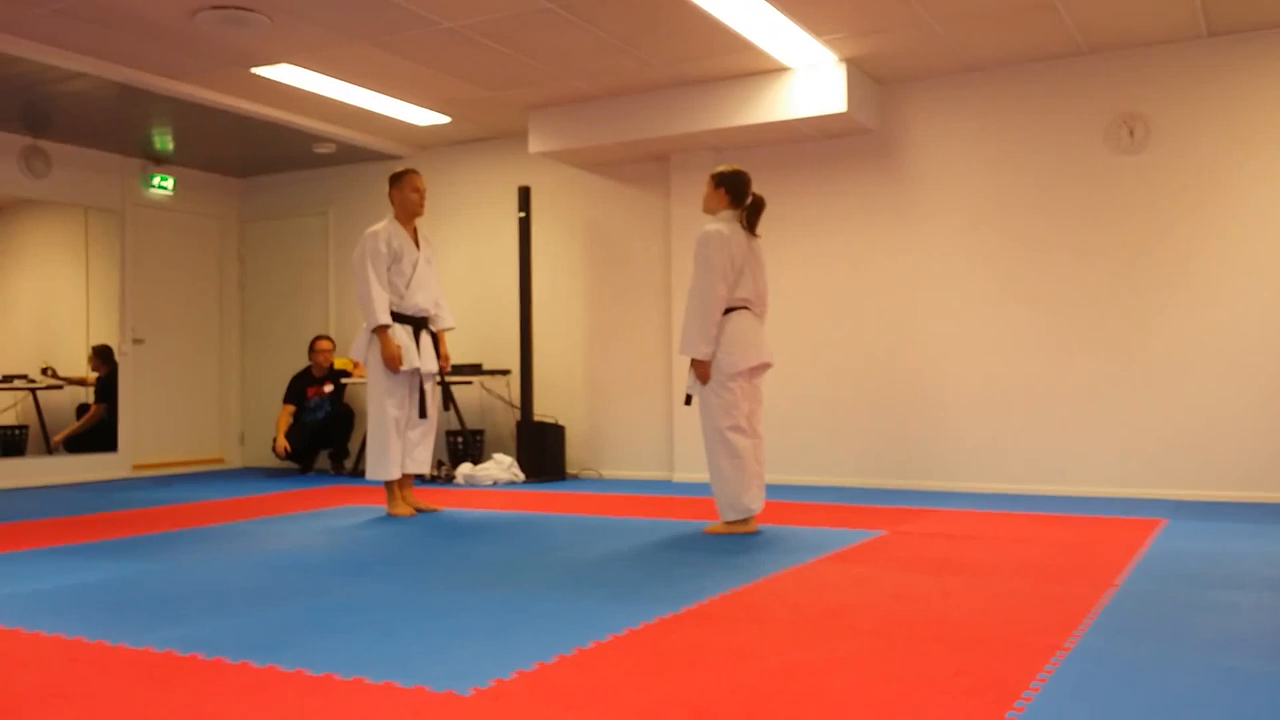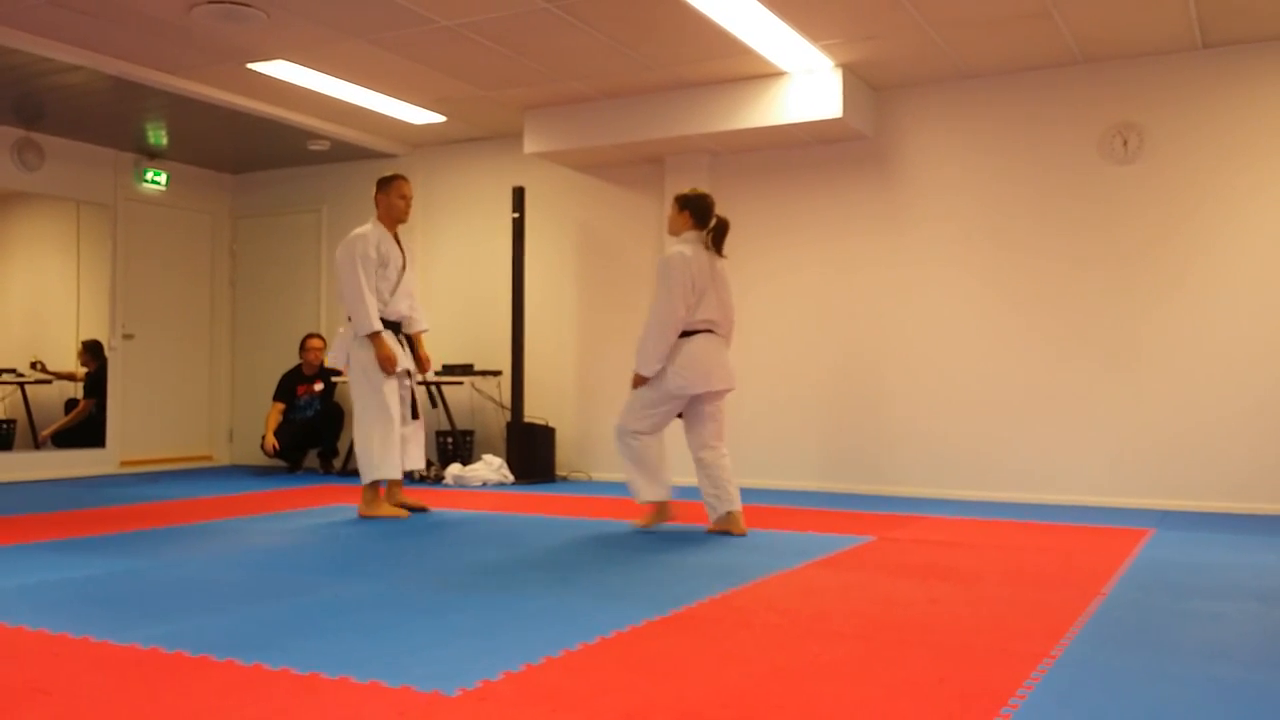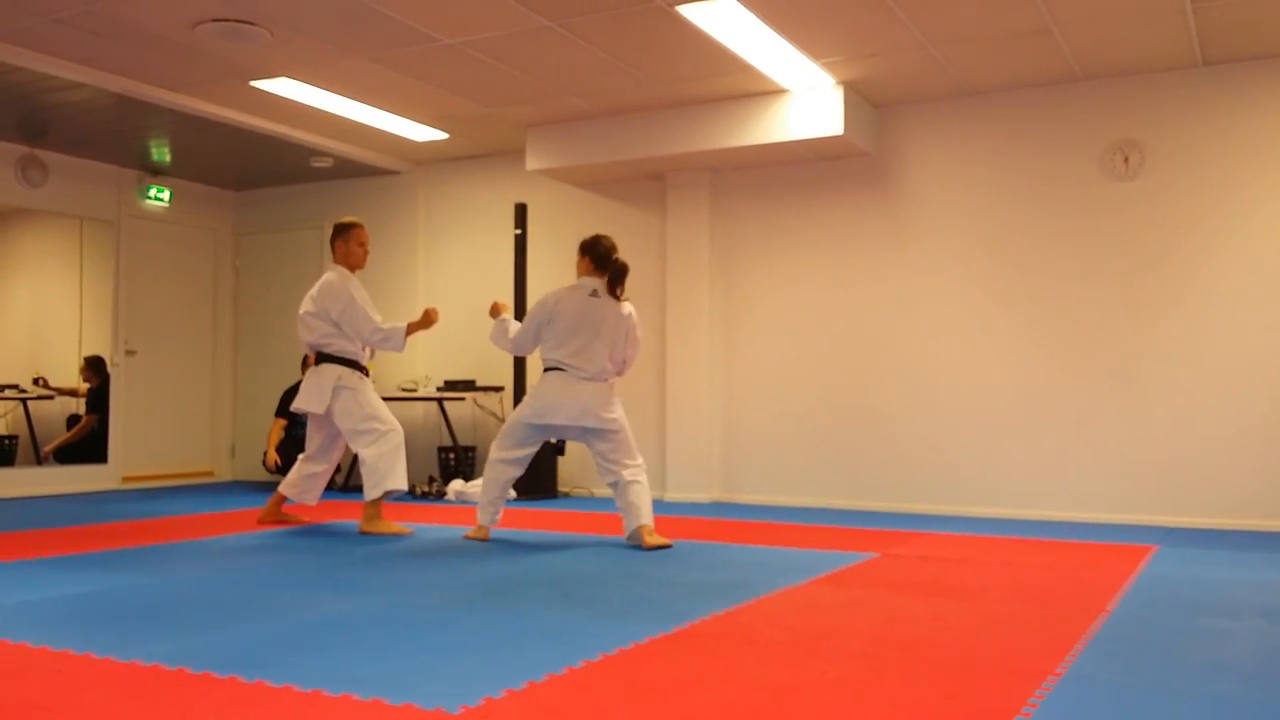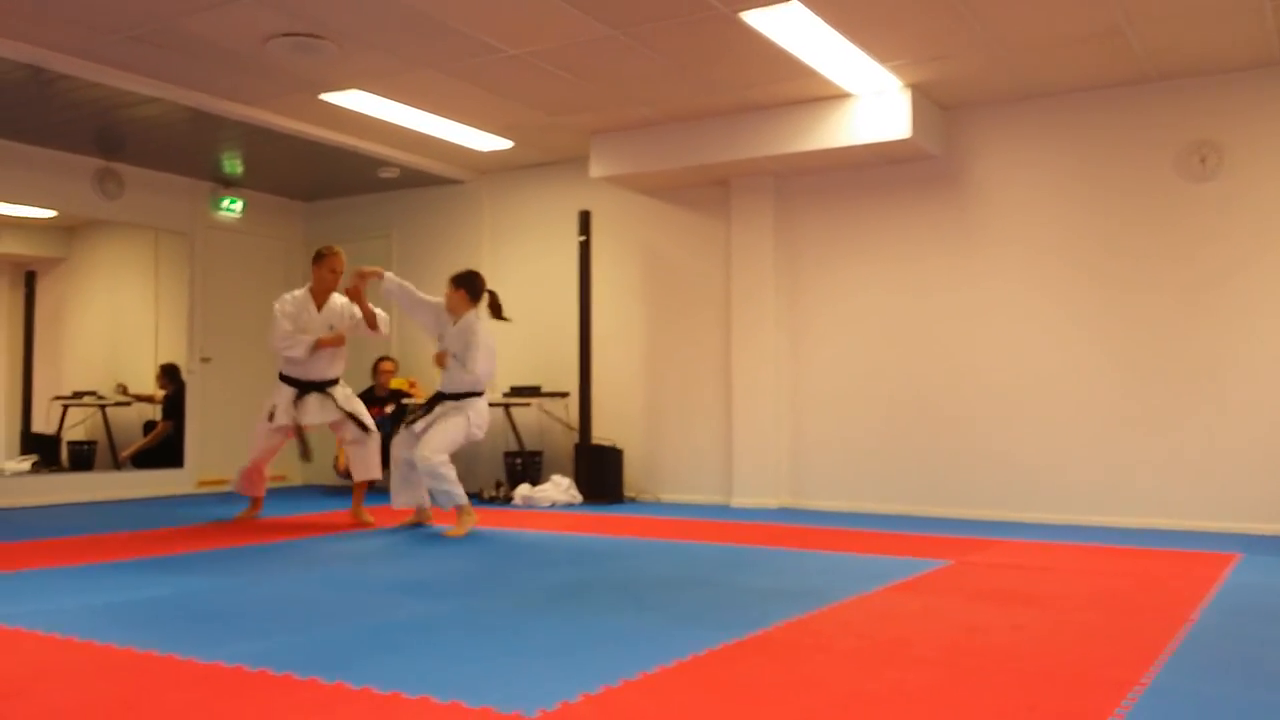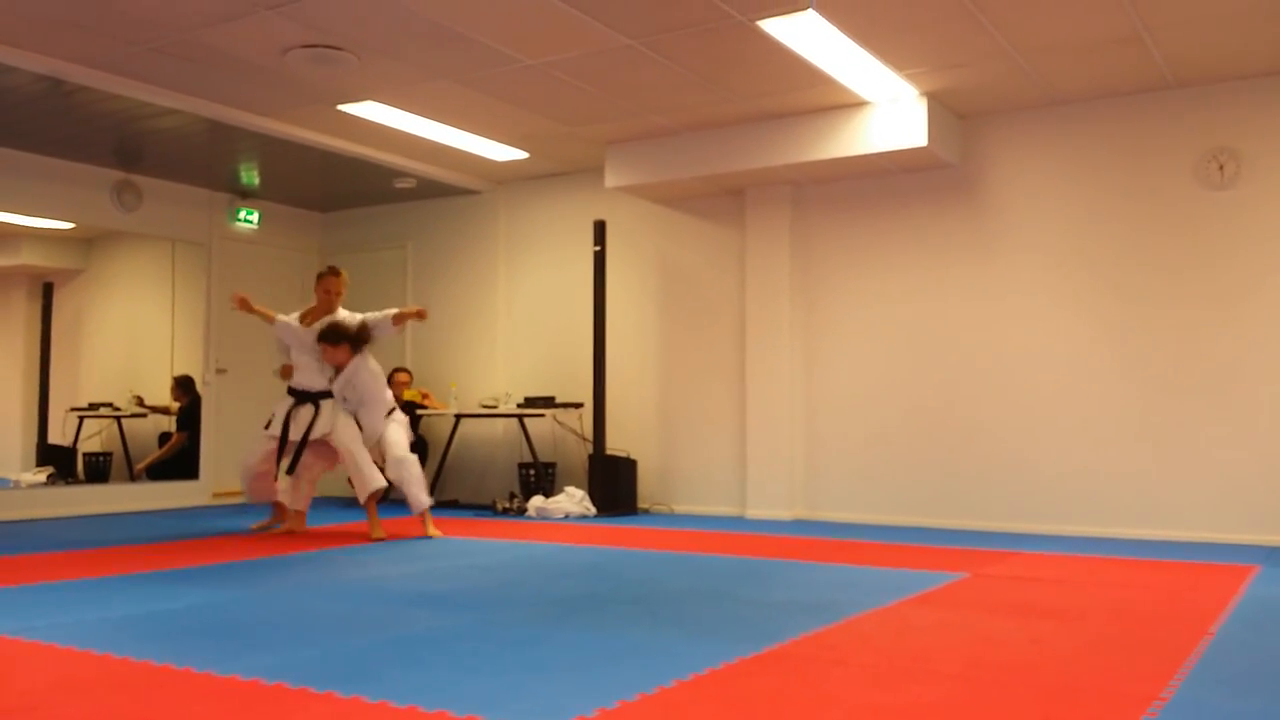
dt=1s
person 1, frame 1
left shoulder: (424, 244)
right shoulder: (378, 238)
right elbow: (372, 293)
left wrist: (441, 341)
right wrist: (386, 339)
left hip: (421, 337)
right hip: (393, 335)
left knee: (422, 415)
right knee: (390, 414)
left ankle: (408, 491)
right ankle: (393, 496)
person 1, frame 2
left shoulder: (399, 247)
right shoulder: (362, 240)
right elbow: (360, 298)
left wrist: (418, 345)
right wrist: (379, 344)
left hip: (395, 340)
right hip: (371, 341)
left knee: (408, 415)
right knee: (382, 415)
left ankle: (394, 491)
right ankle: (371, 498)
person 1, frame 3
left shoulder: (329, 285)
right shoulder: (341, 286)
right elbow: (371, 333)
right wrist: (418, 325)
left hip: (331, 377)
right hip: (341, 378)
left knee: (321, 451)
right knee: (384, 434)
left ankle: (273, 509)
right ankle: (372, 517)
person 1, frame 4
left shoulder: (345, 306)
right shoulder: (288, 304)
left elbow: (378, 327)
right elbow: (284, 343)
left wrist: (362, 302)
right wrist: (324, 342)
left hip: (330, 392)
right hip: (291, 393)
left knee: (364, 435)
right knee: (260, 451)
left ankle: (358, 507)
right ankle: (254, 505)
person 1, frame 5
left shoulder: (349, 322)
right shoulder: (292, 323)
left elbow: (379, 321)
left wrist: (405, 314)
right wrist: (287, 369)
left hip: (329, 407)
right hip: (294, 406)
left knee: (354, 453)
right knee: (257, 464)
right ankle: (280, 513)
person 2, frame 1
left shoulder: (714, 235)
right shoulder: (748, 238)
left elbow: (708, 296)
left wrist: (700, 351)
left hip: (724, 341)
right hip: (748, 339)
left knee: (725, 428)
right knee: (745, 428)
left ankle: (739, 514)
right ankle: (747, 510)
person 2, frame 2
left shoulder: (677, 256)
right shoulder: (714, 259)
left elbow: (666, 317)
right elbow: (725, 315)
left wrist: (646, 366)
left hip: (682, 357)
right hip: (712, 358)
left knee: (632, 429)
right knee: (709, 442)
left ankle: (658, 501)
right ankle: (729, 515)
person 2, frame 3
left shoulder: (556, 300)
right shoulder: (624, 310)
left elbow: (520, 344)
right elbow: (624, 362)
left wrist: (502, 318)
left hip: (553, 392)
right hip: (598, 398)
left knee: (505, 455)
right knee: (627, 467)
left ankle: (483, 525)
right ankle: (644, 530)
person 2, frame 4
left shoulder: (476, 331)
right shoulder: (451, 320)
left elbow: (478, 377)
right elbow: (413, 299)
left wrist: (448, 362)
right wrist: (381, 276)
left hip: (465, 410)
right hip: (445, 404)
left knee: (427, 456)
right knee: (403, 446)
left ankle: (464, 513)
right ankle: (422, 511)
person 2, frame 5
left shoulder: (366, 372)
right shoulder: (342, 358)
left elbow: (372, 419)
left hip: (386, 423)
right hip: (356, 424)
left knee: (401, 461)
left ankle: (425, 519)
